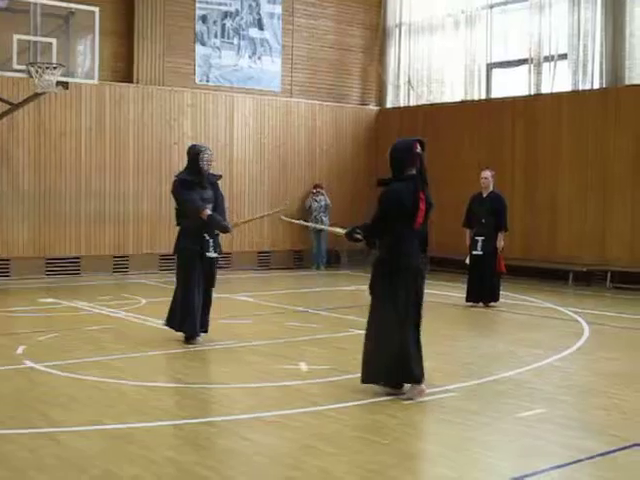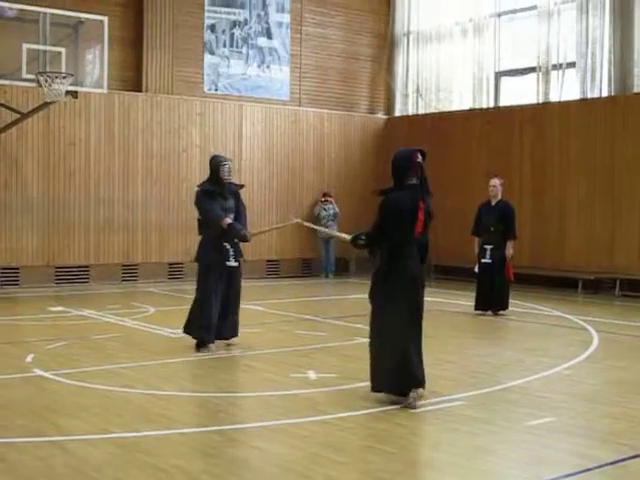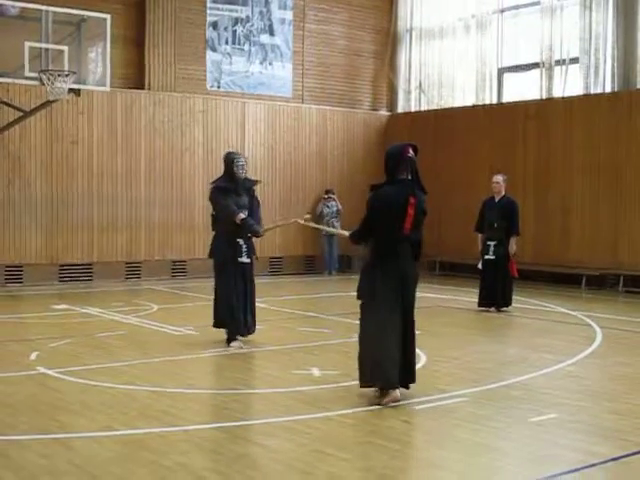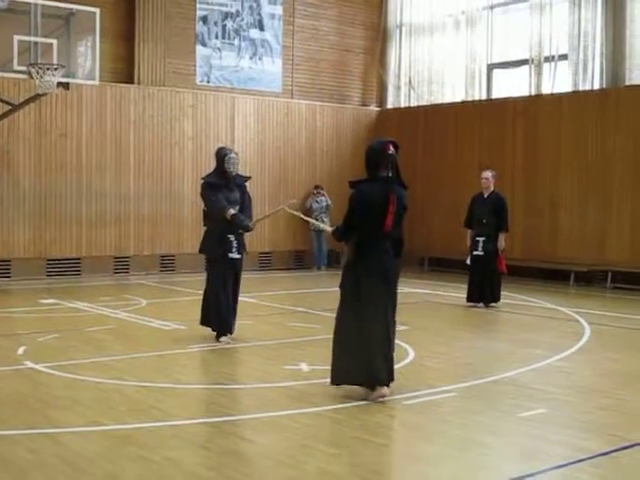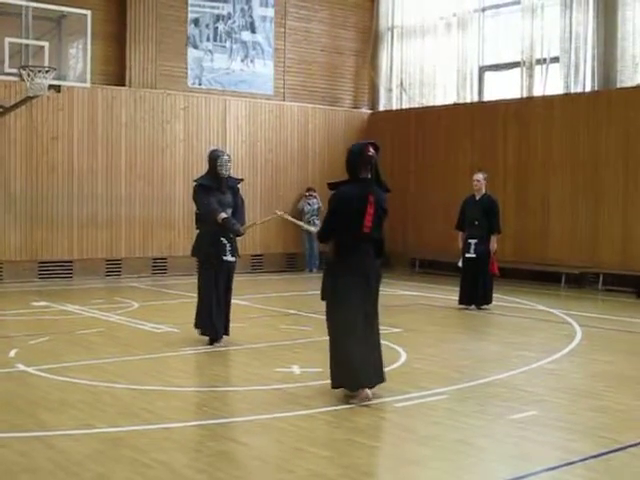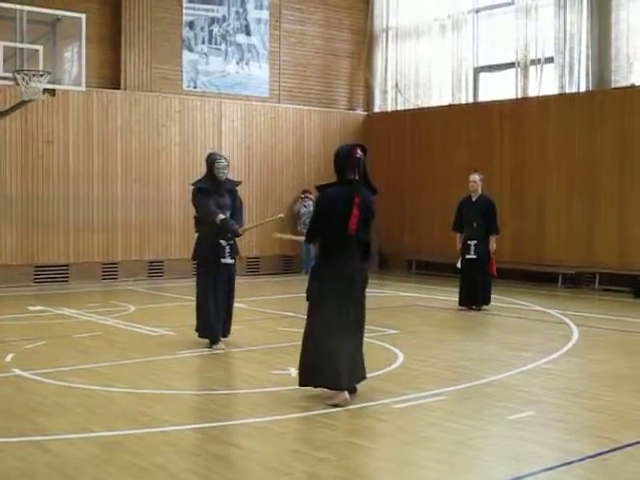
dt=0.5s
person 1, frame 1
left shoulder: (393, 192)
right shoulder: (422, 191)
left elbow: (378, 226)
left wrist: (356, 232)
right wrist: (366, 232)
left hip: (395, 262)
right hip: (415, 260)
left knee: (394, 318)
right knee: (408, 317)
left ankle: (414, 379)
right ankle: (395, 379)
person 1, frame 2
left shoulder: (393, 200)
right shoulder: (423, 200)
left elbow: (378, 234)
left wrist: (360, 240)
right wrist: (370, 240)
left hip: (394, 269)
right hip: (415, 268)
left knee: (393, 325)
right knee: (409, 324)
left ankle: (411, 384)
right ankle: (400, 386)
person 1, frame 3
left shoulder: (382, 195)
right shoulder: (418, 196)
left elbow: (367, 230)
right elbow: (413, 230)
left wrist: (355, 237)
left hip: (384, 266)
right hip: (408, 266)
left knee: (380, 323)
right knee: (401, 321)
left ankle: (389, 385)
right ankle: (398, 380)
person 1, frame 4
left shoulder: (363, 193)
right shoulder: (399, 193)
left elbow: (348, 228)
right elbow: (394, 227)
left wrist: (337, 233)
left hip: (365, 263)
right hip: (389, 262)
left knee: (363, 320)
right knee: (382, 319)
left ankle: (377, 381)
right ankle: (380, 377)
person 1, frame 5
left shoulder: (342, 194)
right shoulder: (379, 196)
left elbow: (326, 232)
right elbow: (375, 230)
left wrist: (323, 236)
left hip: (345, 265)
right hip: (370, 265)
left knee: (347, 324)
right knee: (365, 321)
left ankle: (361, 384)
right ankle: (360, 380)
person 1, frame 6
left shoulder: (329, 196)
right shoulder: (367, 198)
left elbow: (313, 233)
right elbow: (365, 233)
left wrist: (312, 238)
left hip: (331, 267)
right hip: (357, 268)
left knee: (328, 325)
right knee: (350, 323)
left ankle: (341, 387)
right ankle: (349, 380)
person 2, frame 1
left shoulder: (212, 181)
right shoulder: (182, 183)
left elbow: (219, 205)
right elbow: (196, 206)
left wrist: (221, 222)
right wrist: (215, 221)
left hip: (209, 238)
right hip: (190, 239)
left knee: (206, 283)
right knee: (190, 285)
left ankle: (197, 326)
right ankle: (190, 331)
person 2, frame 2
left shoulder: (234, 191)
right shoulder: (205, 194)
left elbow: (241, 214)
right elbow: (216, 215)
left wrist: (241, 231)
right wrist: (235, 229)
left hip: (231, 247)
right hip: (212, 248)
left knee: (231, 292)
right knee: (209, 293)
left ankle: (226, 332)
right ankle: (203, 338)
person 2, frame 3
left shoulder: (248, 188)
right shoulder: (219, 190)
left elbow: (255, 210)
right elbow: (230, 211)
left wrist: (254, 226)
right wrist: (248, 224)
left hip: (244, 243)
right hip: (225, 244)
left knee: (245, 287)
right knee: (229, 289)
left ankle: (239, 329)
right ankle: (233, 334)
person 2, frame 4
left shoulder: (240, 184)
right shoulder: (210, 185)
left elbow: (246, 206)
right elbow: (220, 206)
left wrist: (245, 222)
right wrist: (238, 219)
left hip: (235, 239)
right hip: (217, 240)
left knee: (232, 284)
right knee: (218, 284)
left ankle: (224, 325)
right ankle: (221, 329)
person 2, frame 5
left shoulder: (233, 187)
right shoulder: (202, 188)
left elbow: (239, 209)
right elbow: (211, 209)
left wrist: (237, 225)
right wrist: (228, 222)
left hip: (228, 243)
right hip: (209, 243)
left knee: (224, 288)
right knee: (210, 288)
left ankle: (218, 329)
right ankle: (213, 332)
person 2, frame 6
left shoulder: (231, 189)
right shoulder: (201, 191)
left elbow: (238, 211)
right elbow: (210, 212)
left wrist: (235, 227)
right wrist: (226, 224)
left hip: (227, 245)
right hip: (209, 245)
left knee: (226, 290)
right knee: (210, 290)
left ankle: (219, 332)
right ankle: (213, 335)
person 3, frame 1
left shoulder: (498, 199)
right shoulder: (474, 198)
left elbow: (502, 222)
right elbow: (468, 219)
left wrist: (500, 239)
right wrist: (468, 237)
left hip: (491, 239)
right hip: (476, 238)
left knee: (490, 269)
right knee: (475, 268)
left ankle: (488, 298)
right ankle: (475, 297)
person 3, frame 2
left shoulder: (507, 207)
right shoulder: (483, 207)
left elbow: (511, 231)
right elbow: (477, 228)
left wrist: (509, 248)
right wrist: (476, 245)
left hip: (500, 248)
right hip: (485, 247)
left knee: (499, 277)
right knee: (483, 276)
left ankle: (497, 306)
right ankle: (484, 306)
person 3, frame 3
left shoulder: (510, 203)
right shoulder: (487, 203)
left elbow: (514, 227)
right elbow: (480, 224)
left wrist: (512, 244)
right wrist: (480, 242)
left hip: (503, 243)
right hip: (488, 243)
left knee: (503, 274)
right knee: (487, 273)
left ankle: (500, 303)
right ankle: (487, 302)
person 3, frame 4
left shoulder: (499, 199)
right shoulder: (476, 199)
left elbow: (503, 223)
right elbow: (469, 221)
left wrist: (501, 240)
right wrist: (469, 238)
left hip: (492, 239)
right hip: (477, 239)
left knee: (491, 269)
right knee: (475, 268)
left ankle: (489, 298)
right ankle: (476, 297)
person 3, frame 5
left shoulder: (491, 202)
right shoulder: (467, 201)
left elbow: (495, 226)
right elbow: (461, 223)
left wrist: (493, 242)
right wrist: (461, 240)
left hip: (484, 242)
right hip: (469, 241)
left knee: (483, 271)
right knee: (468, 271)
left ankle: (481, 300)
right ankle: (468, 300)
person 3, frame 6
left shoulder: (487, 202)
right shoulder: (464, 202)
left elbow: (493, 226)
right elbow: (458, 225)
left wrist: (492, 243)
right wrist: (459, 242)
left hip: (483, 243)
right hip: (468, 243)
left knee: (483, 273)
right knee: (467, 272)
left ankle: (480, 302)
right ankle: (468, 301)
